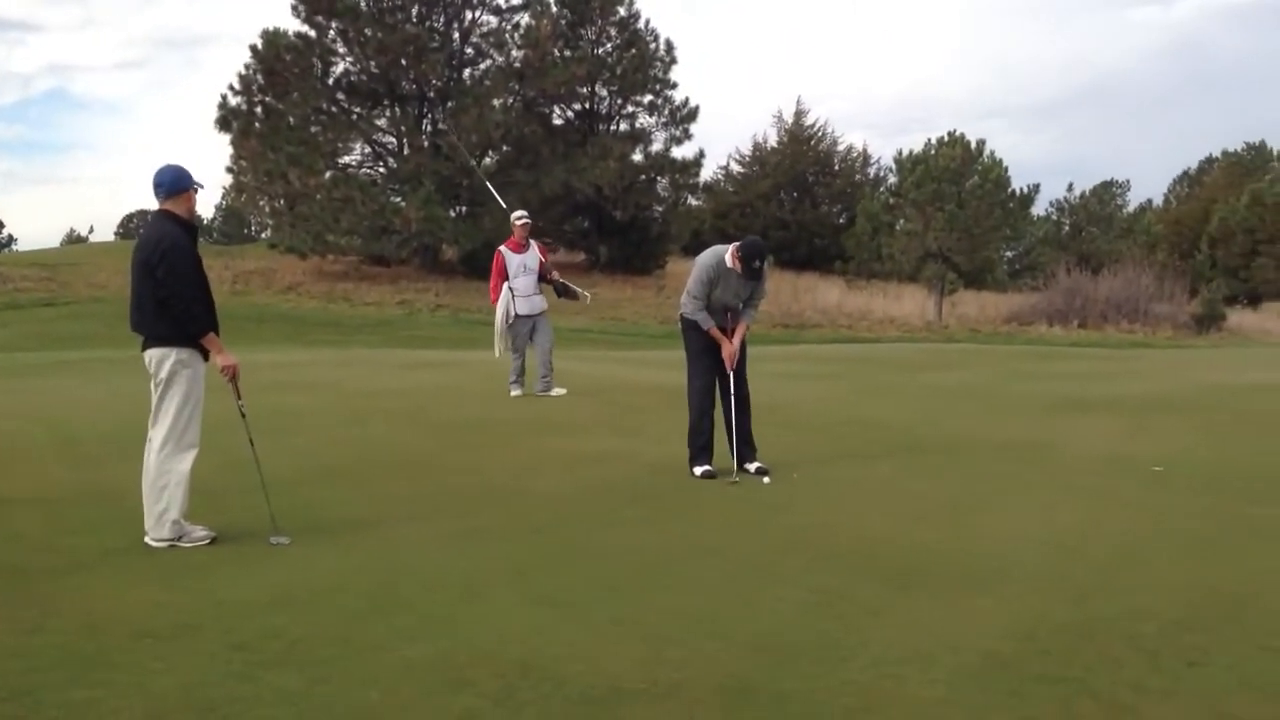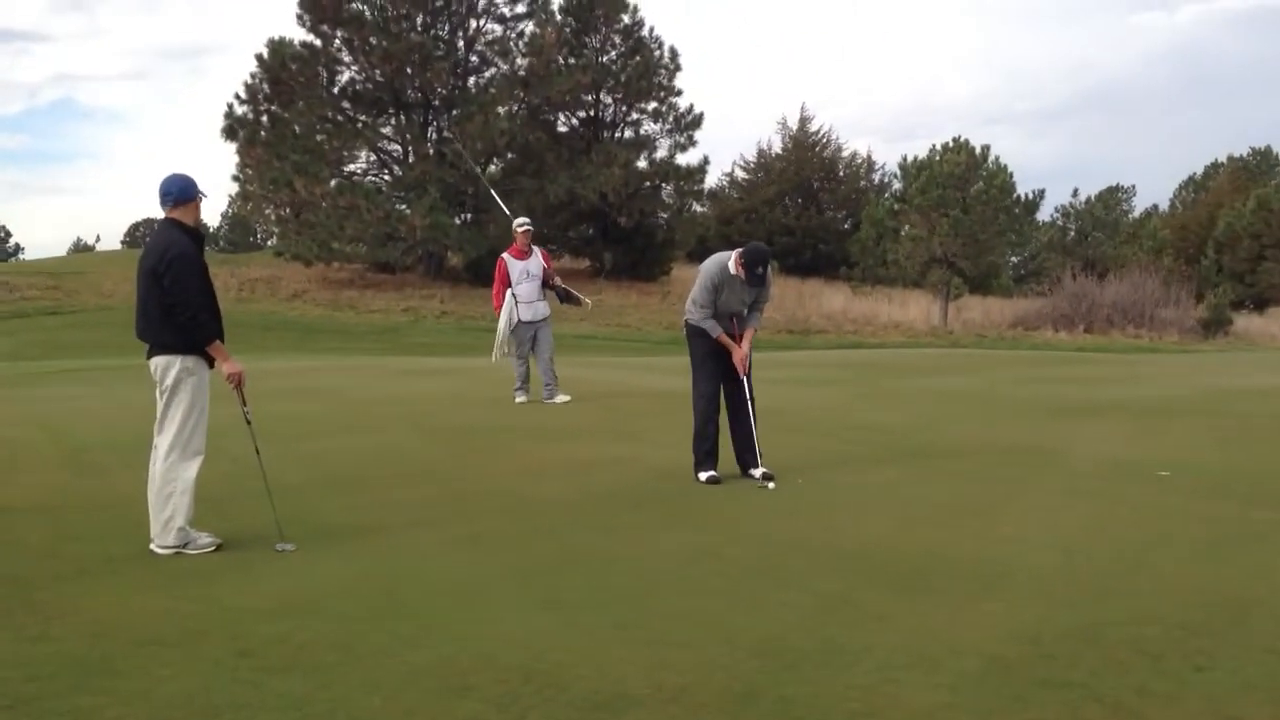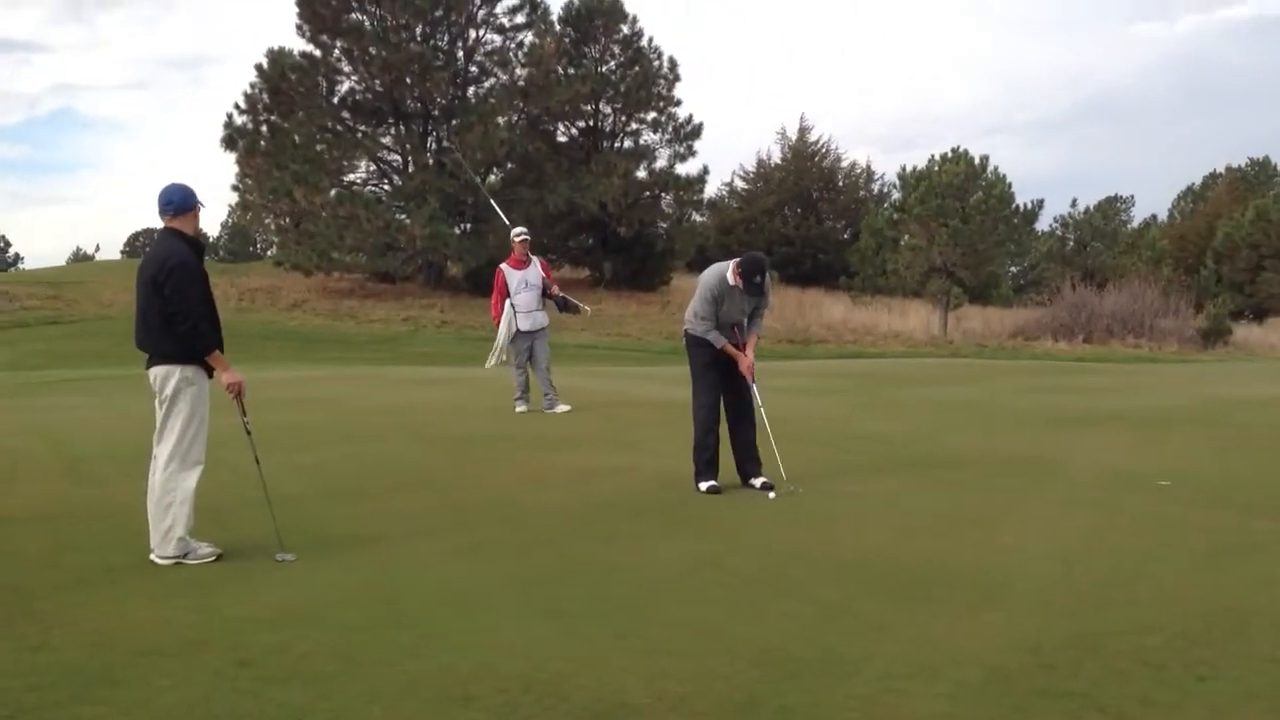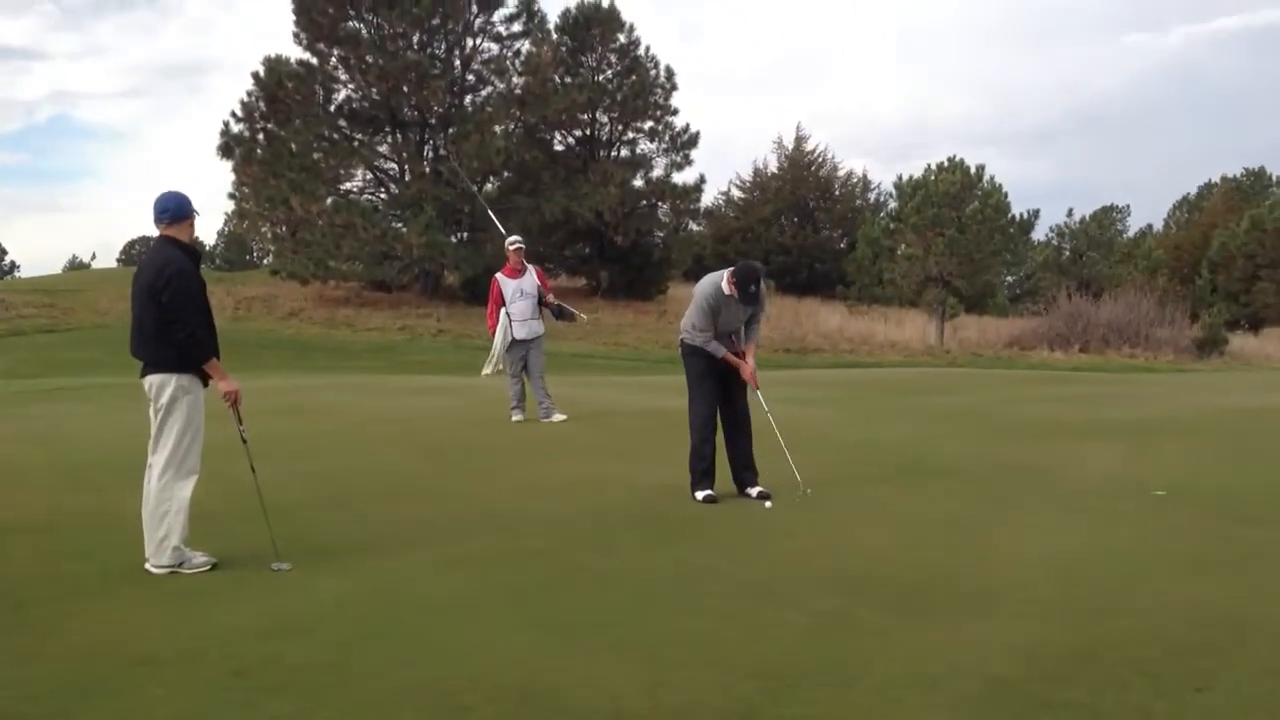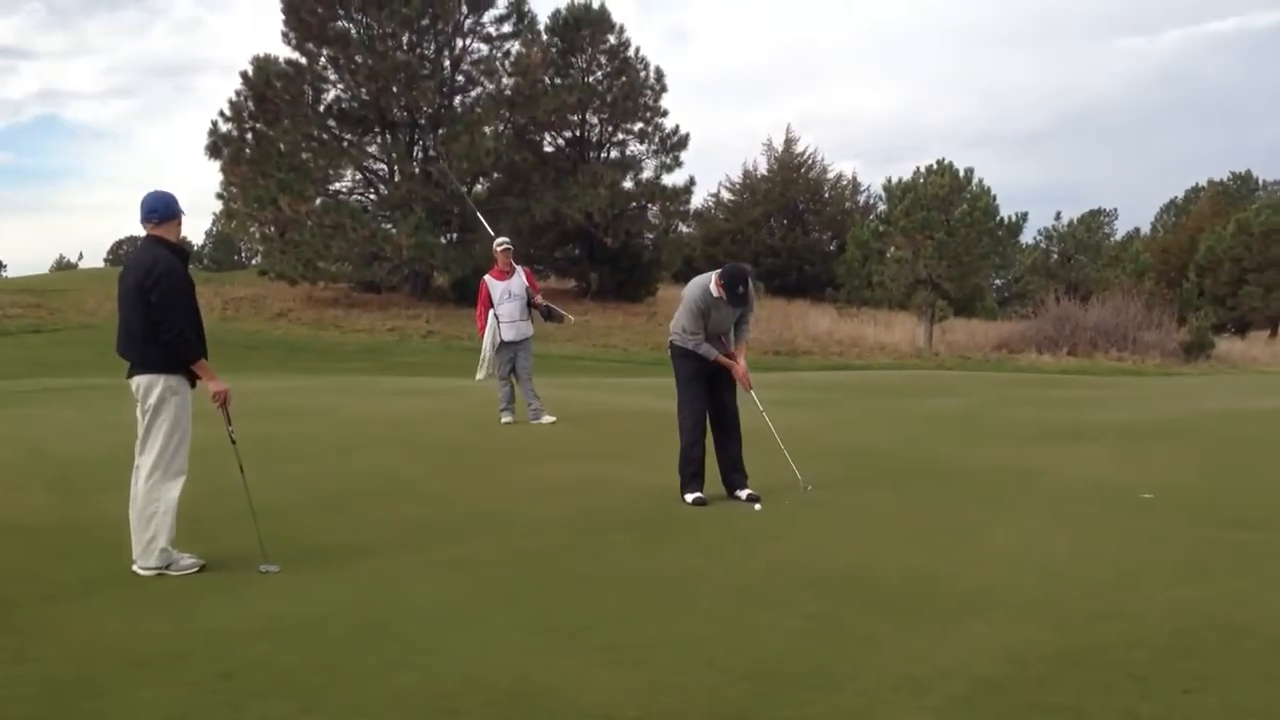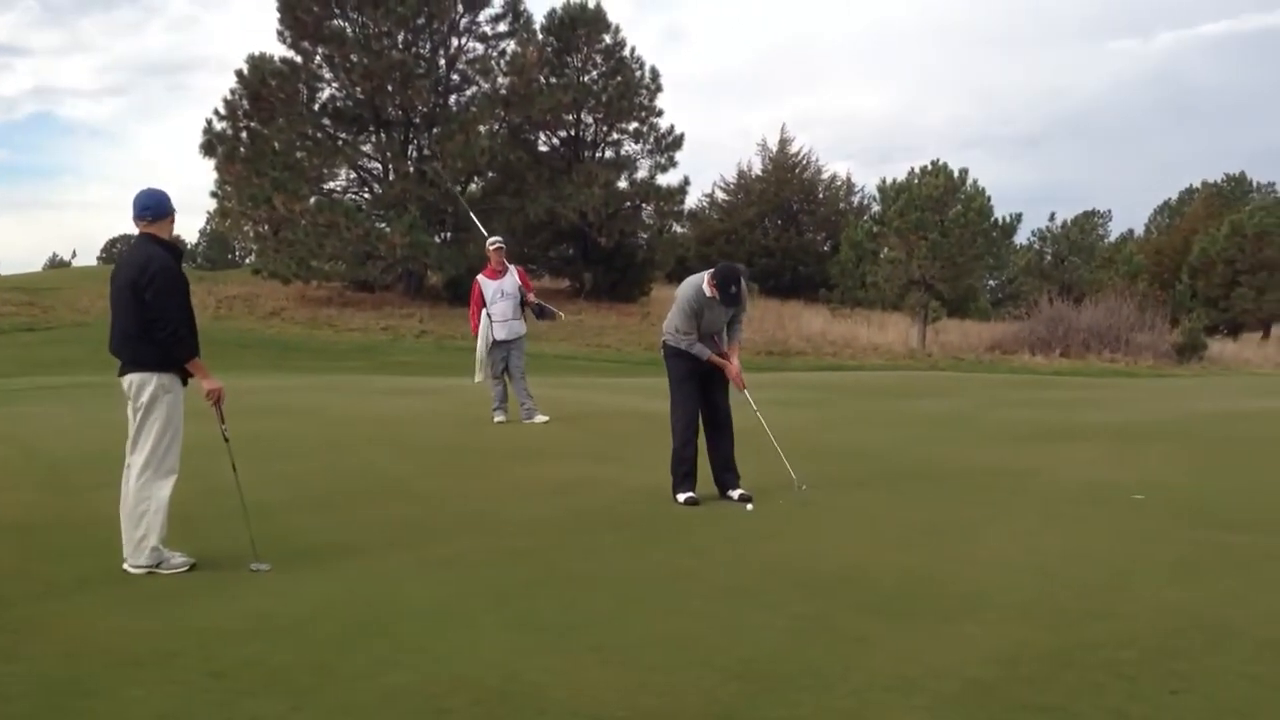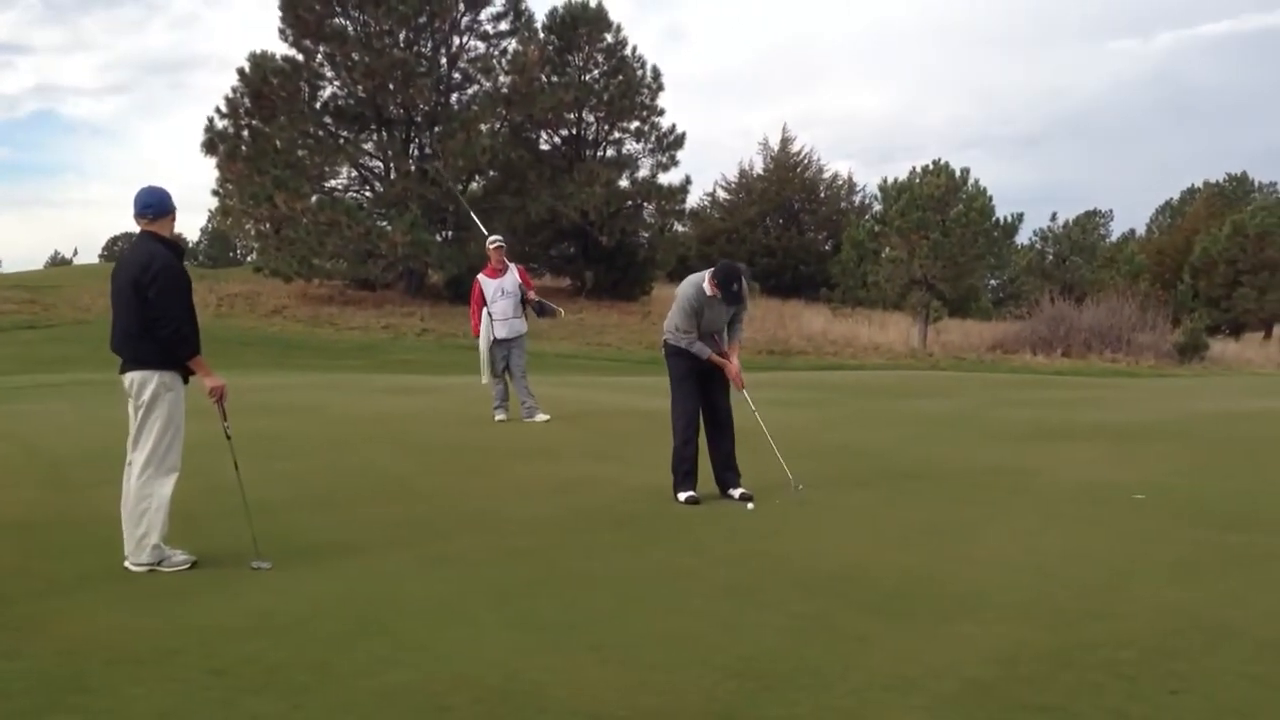
dt=0.1s
person 1, frame 1
left shoulder: (152, 236)
right shoulder: (174, 240)
right elbow: (185, 306)
right wrist: (218, 350)
left hip: (160, 345)
right hip: (177, 349)
left knee: (163, 436)
right knee: (175, 439)
left ankle: (162, 523)
right ankle: (167, 527)
person 1, frame 2
left shoulder: (158, 244)
right shoulder: (181, 248)
right elbow: (192, 313)
right wrist: (224, 358)
left hip: (165, 352)
right hip: (183, 357)
left knee: (168, 444)
right knee: (180, 446)
left ankle: (167, 530)
right ankle: (172, 534)
person 1, frame 3
left shoulder: (156, 254)
right shoulder: (181, 258)
right elbow: (192, 323)
right wrist: (224, 368)
left hip: (163, 362)
right hip: (182, 366)
left knee: (167, 453)
right knee: (181, 456)
left ankle: (167, 540)
right ankle: (173, 544)
person 1, frame 4
left shoulder: (150, 262)
right shoulder: (179, 266)
right elbow: (189, 331)
right wrist: (221, 376)
left hip: (158, 370)
right hip: (177, 375)
left knee: (162, 462)
right knee: (175, 464)
left ankle: (162, 549)
right ankle: (167, 553)
person 1, frame 5
left shoulder: (135, 262)
right shoulder: (167, 265)
right elbow: (177, 331)
right wrist: (210, 376)
left hip: (143, 371)
right hip: (164, 376)
left knee: (149, 463)
right knee: (163, 466)
left ankle: (149, 551)
right ankle: (155, 555)
person 1, frame 6
left shoulder: (127, 260)
right shoulder: (161, 263)
right elbow: (171, 329)
right wrist: (203, 375)
left hip: (135, 369)
right hip: (157, 373)
left knee: (140, 462)
right knee: (154, 464)
left ankle: (139, 549)
right ankle: (146, 554)
person 1, frame 7
left shoulder: (127, 258)
right shoulder: (163, 262)
right elbow: (173, 327)
right wrist: (206, 373)
left hip: (135, 367)
right hip: (158, 372)
left knee: (140, 459)
right knee: (155, 463)
left ankle: (140, 547)
right ankle: (146, 551)
person 2, frame 1
left shoulder: (758, 269)
right shoulder: (708, 262)
left elbow: (751, 306)
right elbow: (696, 309)
left wrist: (737, 340)
right wrist: (722, 343)
left hip: (731, 325)
right hip: (698, 324)
left knee: (739, 390)
right knee: (702, 390)
left ankle: (746, 456)
right ankle: (699, 459)
person 2, frame 2
left shoulder: (763, 274)
right shoulder: (712, 270)
left elbow: (757, 309)
right elbow: (703, 317)
left wrist: (745, 345)
right wrist: (732, 349)
left hip: (736, 331)
right hip: (703, 330)
left knee: (743, 396)
right knee: (707, 395)
left ankle: (750, 462)
right ankle: (704, 465)
person 2, frame 3
left shoulder: (762, 282)
right shoulder: (711, 281)
left elbow: (757, 316)
right elbow: (705, 329)
left wrist: (749, 351)
right wrist: (738, 357)
left hip: (735, 340)
right hip: (703, 340)
left knee: (742, 406)
right knee: (707, 405)
left ankle: (751, 472)
right ankle: (705, 475)
person 2, frame 4
left shoulder: (756, 290)
right shoulder: (707, 291)
left elbow: (754, 322)
right elbow: (705, 340)
left wrist: (750, 358)
right wrist: (739, 365)
left hip: (731, 348)
right hip: (699, 349)
left knee: (739, 415)
right knee: (704, 414)
left ankle: (747, 481)
right ankle: (701, 484)
person 2, frame 5
left shoulder: (746, 289)
right shoulder: (695, 294)
left elbow: (743, 321)
right elbow: (696, 342)
left wrist: (741, 357)
right wrist: (732, 366)
left hip: (720, 350)
right hip: (688, 350)
left knee: (728, 416)
right knee: (693, 416)
left ankle: (736, 483)
right ankle: (691, 486)
person 2, frame 6
left shoulder: (738, 288)
right shoulder: (689, 294)
left elbow: (736, 321)
right elbow: (689, 342)
left wrist: (734, 357)
right wrist: (725, 365)
left hip: (713, 350)
right hip: (681, 350)
left knee: (720, 416)
right knee: (686, 416)
left ankle: (729, 483)
right ankle: (683, 486)
person 2, frame 7
left shoulder: (737, 288)
right shoulder: (689, 292)
left elbow: (737, 320)
right elbow: (689, 341)
left wrist: (734, 357)
right wrist: (725, 365)
left hip: (714, 349)
right hip: (682, 350)
left knee: (721, 415)
right knee: (687, 415)
left ankle: (729, 482)
right ankle: (684, 485)
person 3, frame 1
left shoulder: (536, 248)
right shoulder: (503, 252)
left elbow: (543, 272)
right elbow: (496, 280)
left wrist: (552, 276)
right wrist: (498, 304)
left hip: (538, 307)
right hip: (517, 309)
left knee: (545, 345)
right knee: (517, 349)
left ankle: (546, 385)
right ankle: (516, 385)
person 3, frame 2
left shoulder: (540, 254)
right shoulder: (505, 259)
left elbow: (547, 278)
right elbow: (499, 287)
left wrist: (555, 282)
right wrist: (501, 311)
left hip: (541, 313)
right hip: (520, 315)
left knee: (546, 354)
right knee: (521, 356)
left ankle: (550, 392)
right ankle: (521, 391)
person 3, frame 3
left shoulder: (539, 264)
right shoulder: (504, 269)
left elbow: (548, 287)
right elbow: (498, 297)
left wrist: (553, 291)
right wrist: (499, 322)
left hip: (539, 323)
right hip: (518, 325)
left knee: (543, 365)
right knee: (520, 365)
left ankle: (551, 402)
right ankle: (521, 401)
person 3, frame 4
left shoulder: (535, 272)
right shoulder: (499, 278)
left elbow: (544, 295)
right elbow: (493, 307)
left wrist: (549, 299)
right wrist: (495, 331)
left hip: (535, 332)
right hip: (514, 334)
left knee: (537, 374)
right knee: (515, 374)
left ankle: (547, 411)
right ankle: (517, 410)
person 3, frame 5
left shoulder: (524, 273)
right shoulder: (488, 280)
left elbow: (535, 296)
right elbow: (482, 309)
left wrist: (538, 300)
right wrist: (484, 333)
left hip: (523, 333)
right hip: (502, 335)
left knee: (525, 375)
right knee: (504, 376)
left ankle: (536, 413)
right ankle: (506, 412)
person 3, frame 6
left shoulder: (517, 272)
right shoulder: (481, 280)
left elbow: (528, 295)
right elbow: (475, 308)
left wrist: (531, 298)
right wrist: (477, 333)
left hip: (516, 332)
right hip: (495, 335)
left knee: (518, 374)
right knee: (497, 375)
left ankle: (529, 412)
right ankle: (499, 411)
person 3, frame 7
left shoulder: (517, 271)
right shoulder: (481, 279)
left elbow: (530, 292)
right elbow: (476, 307)
left wrist: (532, 297)
right wrist: (478, 332)
left hip: (517, 331)
right hip: (495, 333)
left knee: (519, 372)
right knee: (497, 374)
left ankle: (530, 410)
right ankle: (500, 409)
